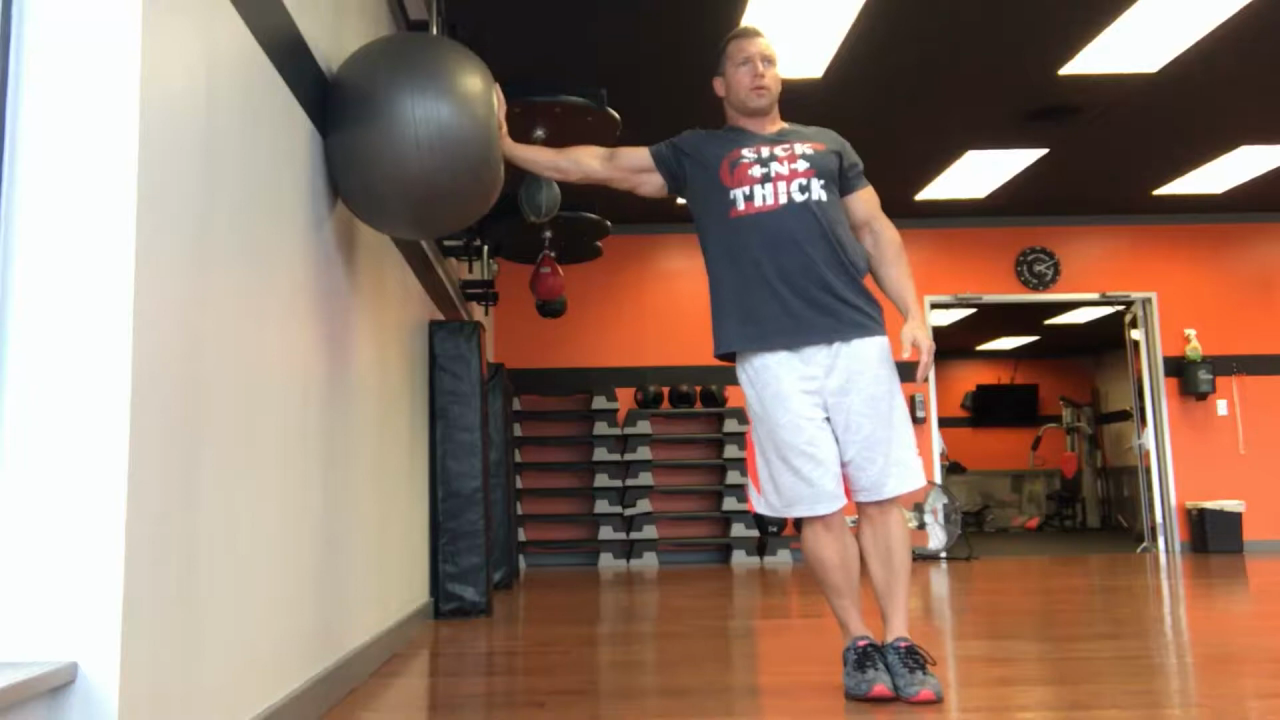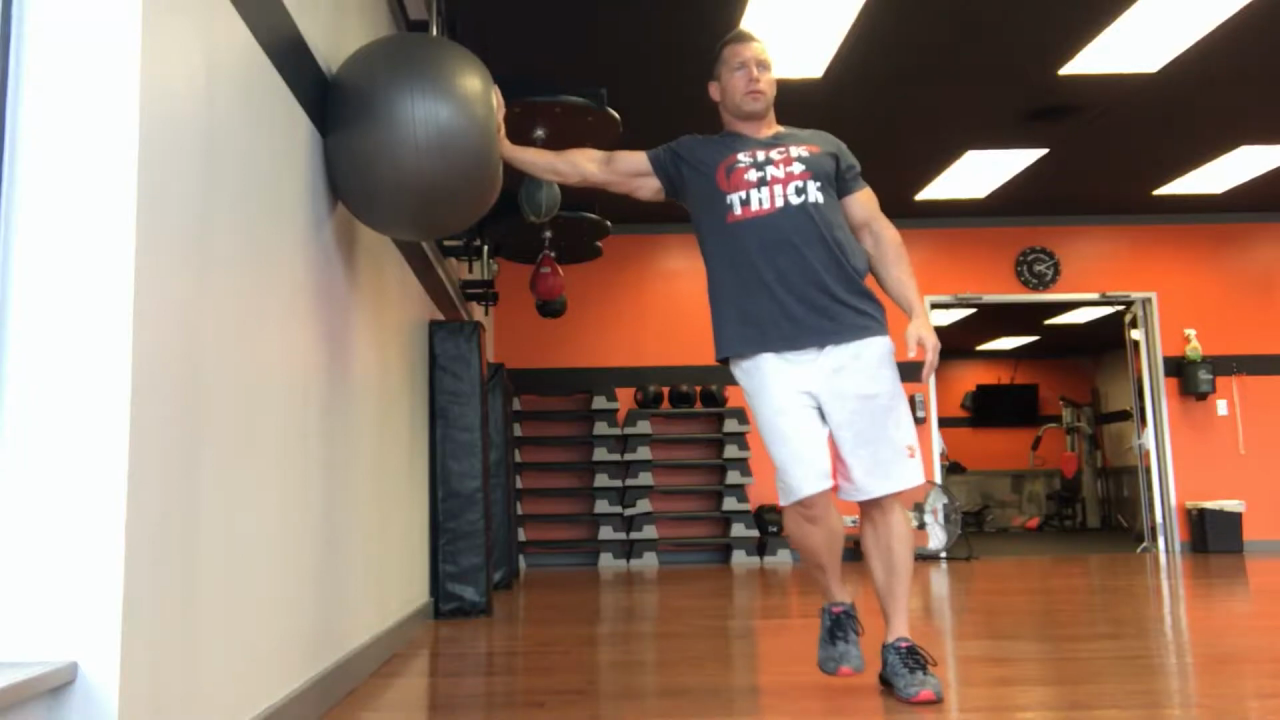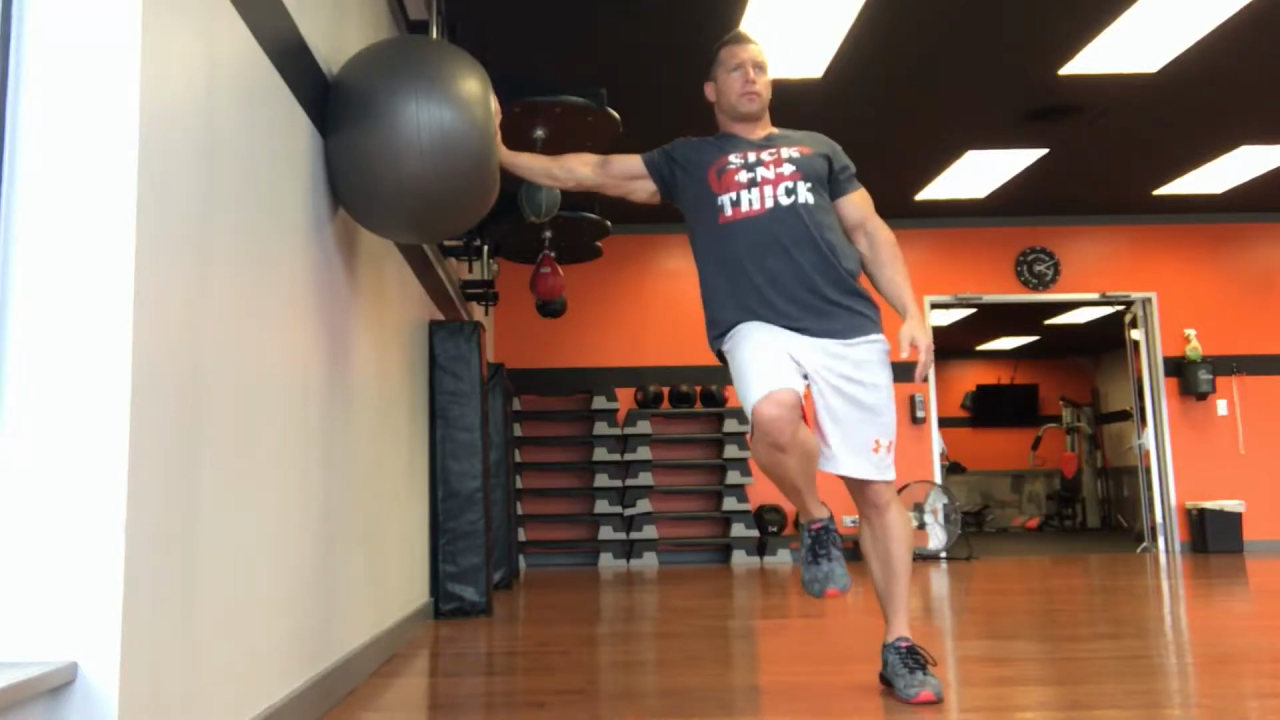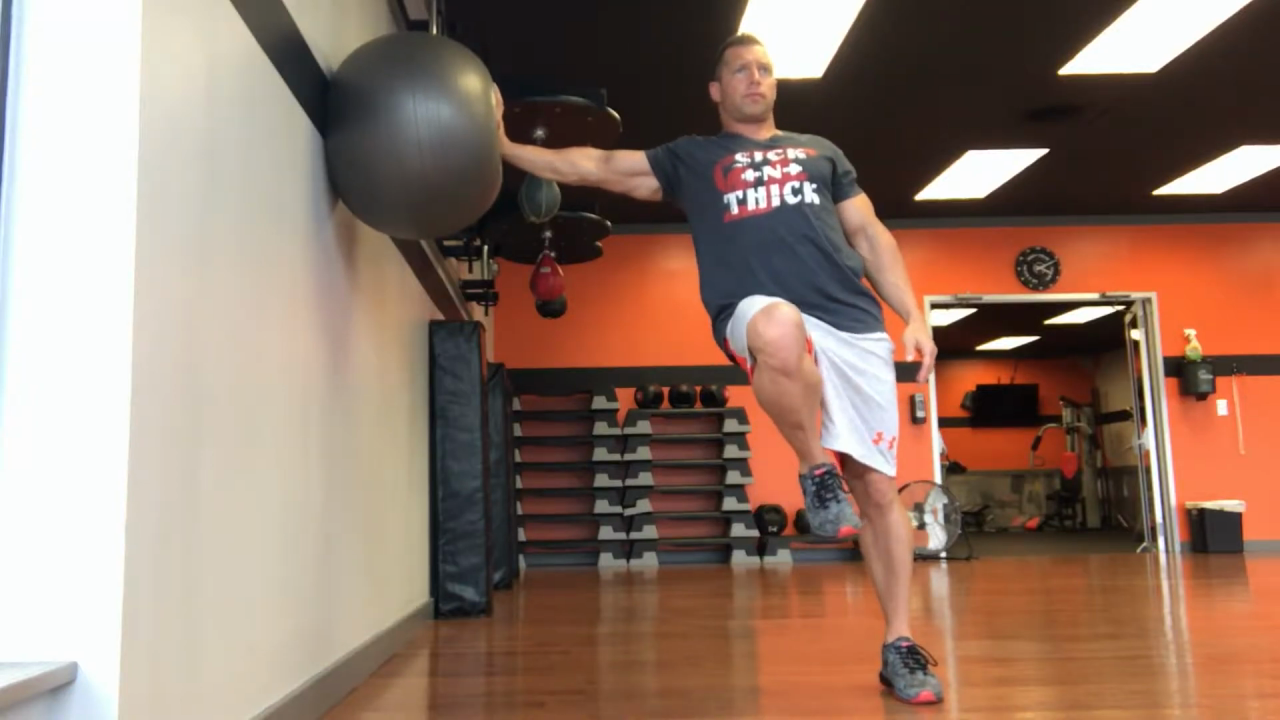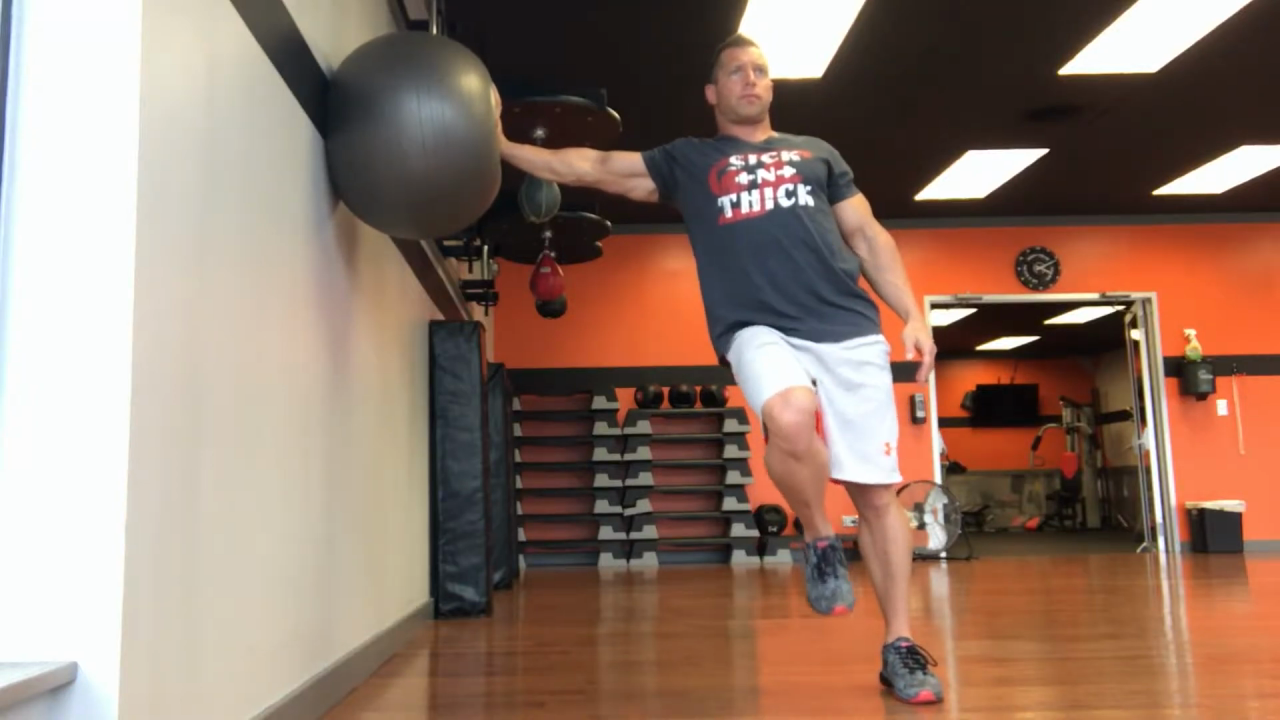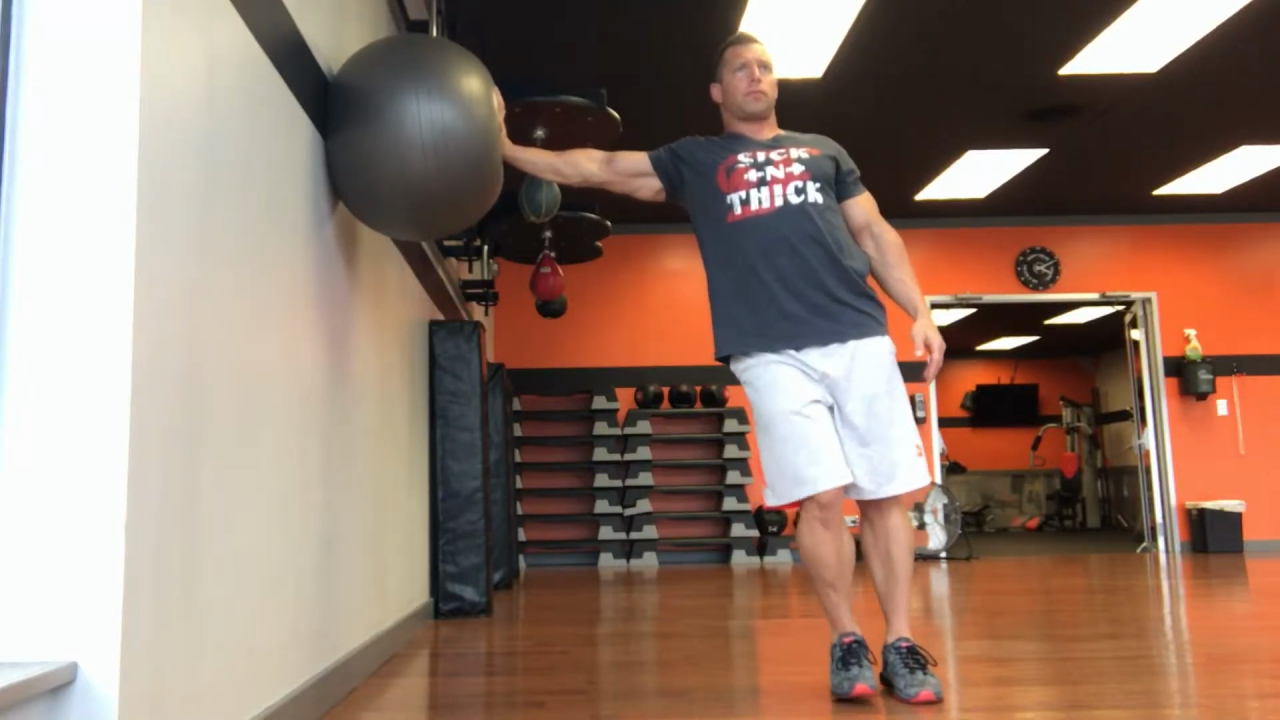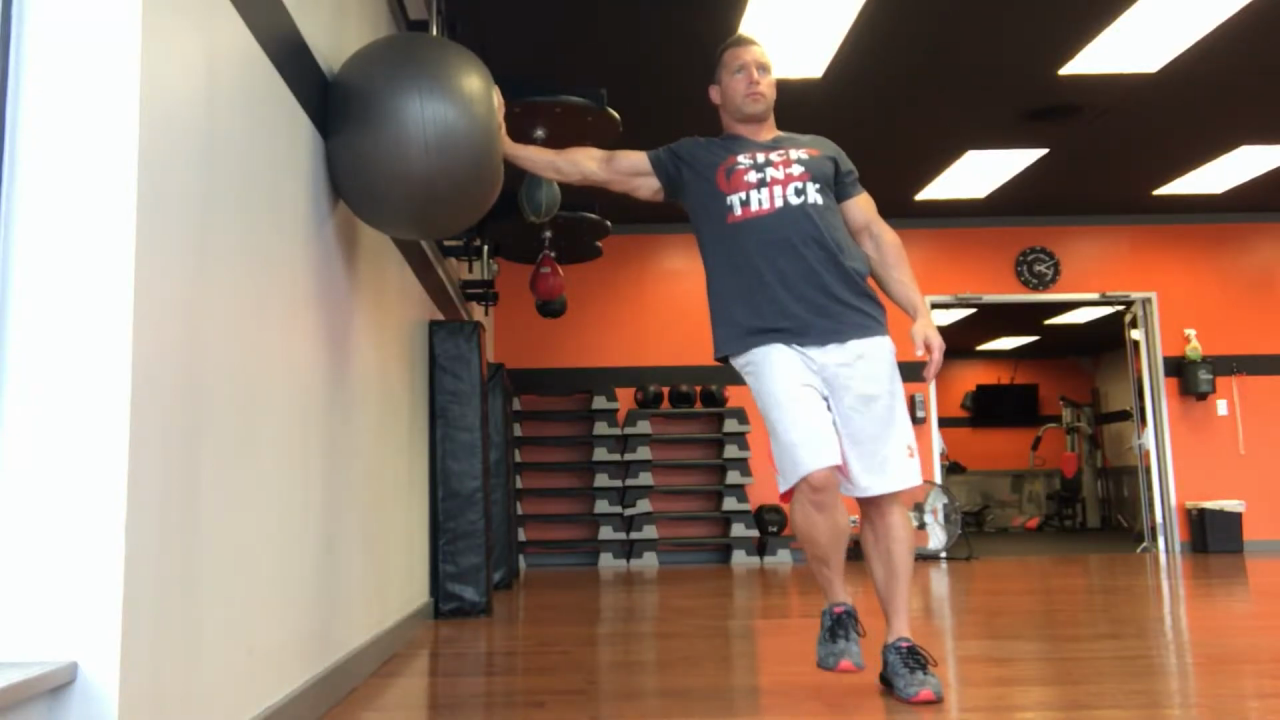
dt=0.7s
person 1, frame 1
left shoulder: (827, 144)
right shoulder: (696, 153)
left elbow: (875, 230)
right elbow: (601, 163)
left wrist: (913, 313)
right wrist: (505, 146)
left hip: (858, 339)
right hip: (771, 351)
left knee: (882, 496)
right knee: (819, 506)
left ankle: (900, 644)
right ankle: (858, 645)
person 1, frame 2
left shoulder: (824, 146)
right shoulder: (693, 158)
left elbow: (875, 230)
right elbow: (598, 167)
left wrist: (917, 312)
right wrist: (504, 148)
left hip: (858, 339)
right hip: (768, 351)
left knee: (884, 494)
right knee: (809, 494)
left ankle: (899, 646)
right ankle: (838, 610)
person 1, frame 3
left shoulder: (817, 148)
right shoulder: (687, 160)
left elbow: (868, 232)
right elbow: (592, 171)
left wrist: (910, 312)
right wrist: (500, 155)
left hip: (850, 330)
right hip: (758, 329)
left knee: (877, 489)
right knee: (774, 415)
left ankle: (899, 647)
right ankle: (815, 525)
person 1, frame 4
left shoulder: (821, 151)
right shoulder: (691, 158)
left elbow: (870, 236)
right elbow: (596, 166)
left wrist: (914, 317)
right wrist: (504, 146)
left hip: (857, 326)
right hip: (762, 322)
left knee: (879, 487)
right knee: (779, 327)
left ankle: (899, 646)
right ankle: (817, 473)
person 1, frame 5
left shoulder: (817, 152)
right shoulder: (686, 161)
left elbow: (868, 237)
right elbow: (592, 167)
left wrist: (912, 316)
right wrist: (500, 146)
left hip: (852, 333)
right hip: (760, 332)
left knee: (877, 491)
right knee: (792, 422)
left ankle: (899, 646)
right ankle: (821, 544)
person 1, frame 6
left shoulder: (824, 150)
right shoulder: (694, 160)
left elbow: (875, 234)
right elbow: (601, 168)
left wrist: (920, 313)
right wrist: (506, 149)
left hip: (859, 339)
right hip: (771, 352)
left knee: (885, 494)
right knee: (823, 497)
left ankle: (900, 645)
right ankle: (847, 642)
person 1, frame 7
left shoulder: (822, 151)
right shoulder: (693, 160)
left elbow: (874, 235)
right elbow: (599, 166)
left wrist: (919, 314)
right wrist: (506, 147)
left hip: (860, 336)
right hip: (770, 342)
left knee: (884, 491)
right knee: (815, 476)
left ankle: (901, 646)
right ankle: (837, 610)
